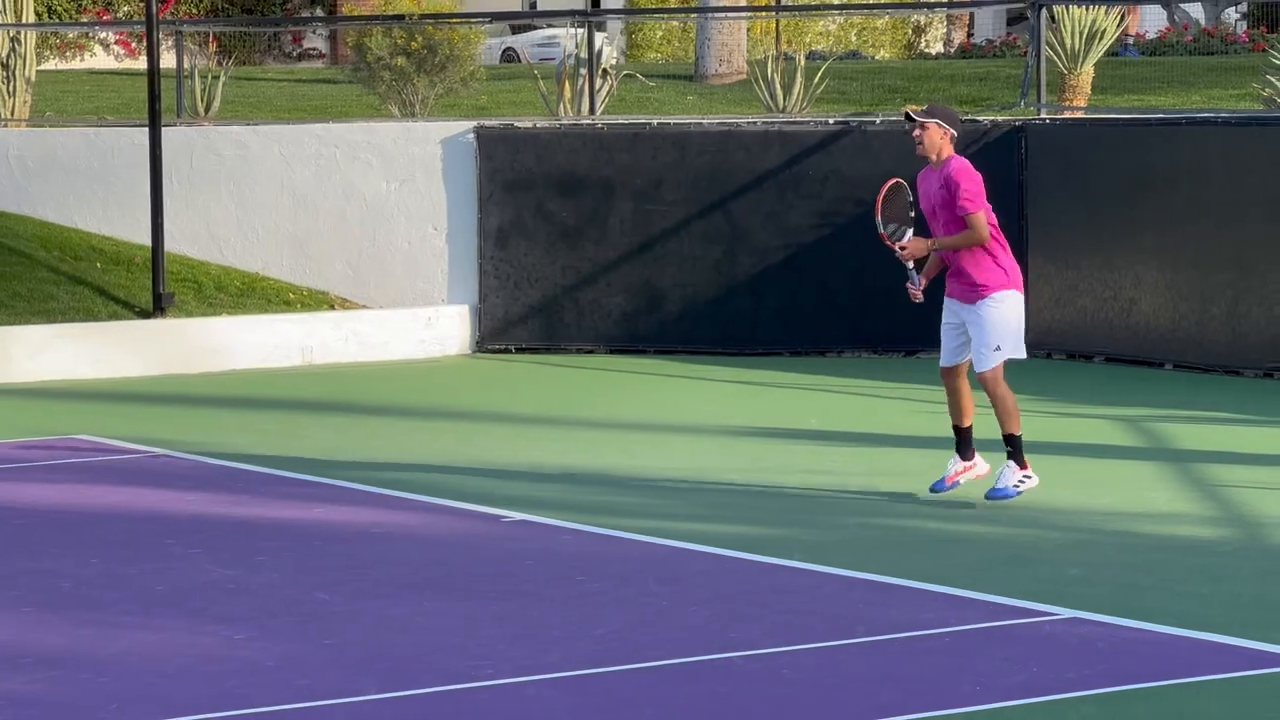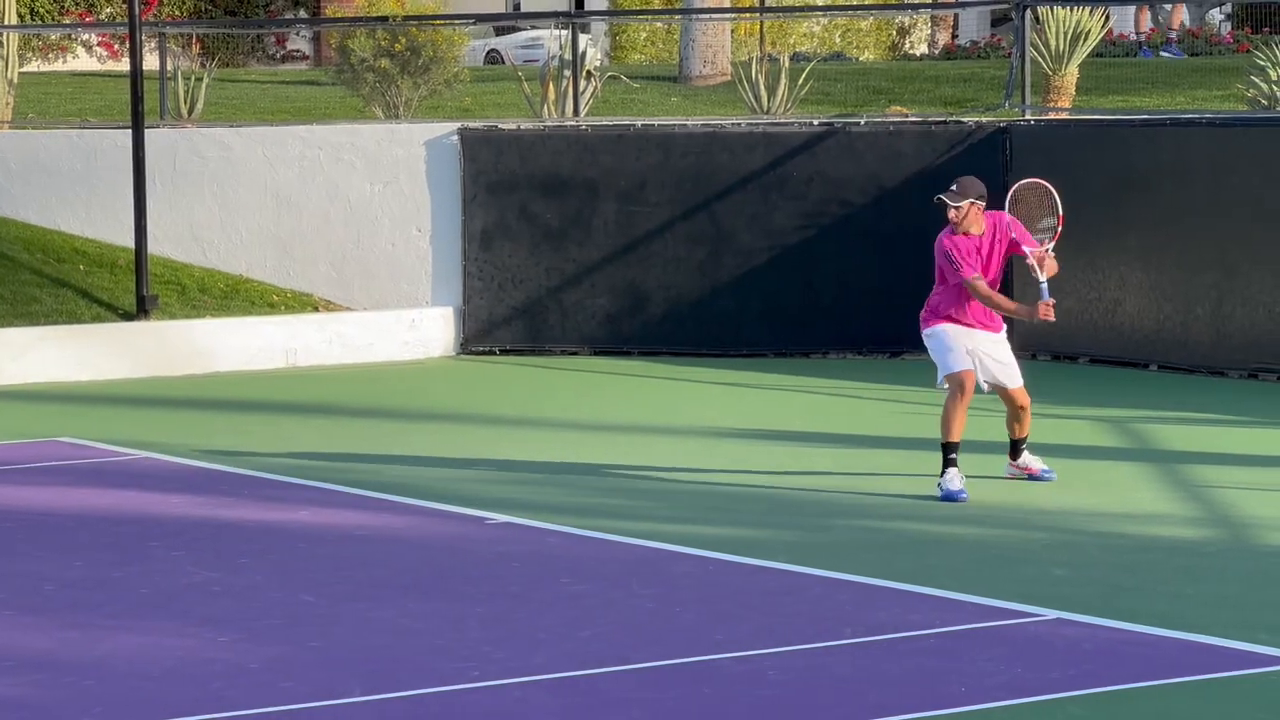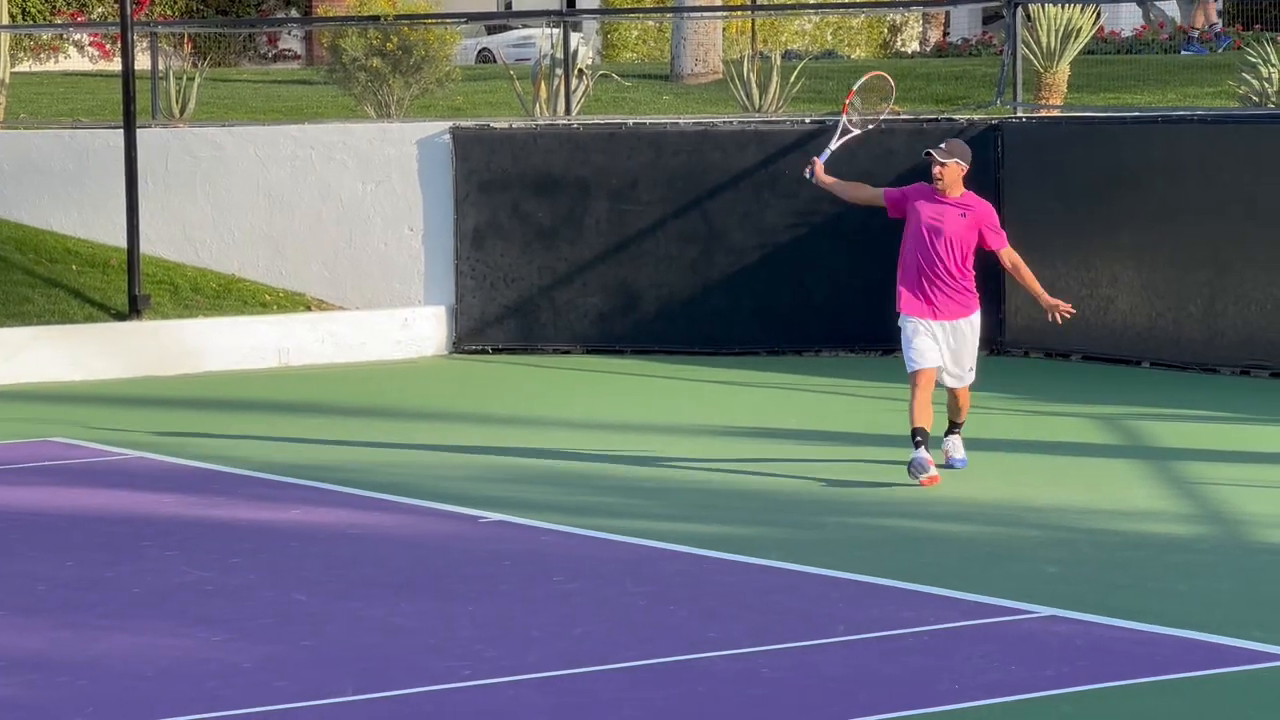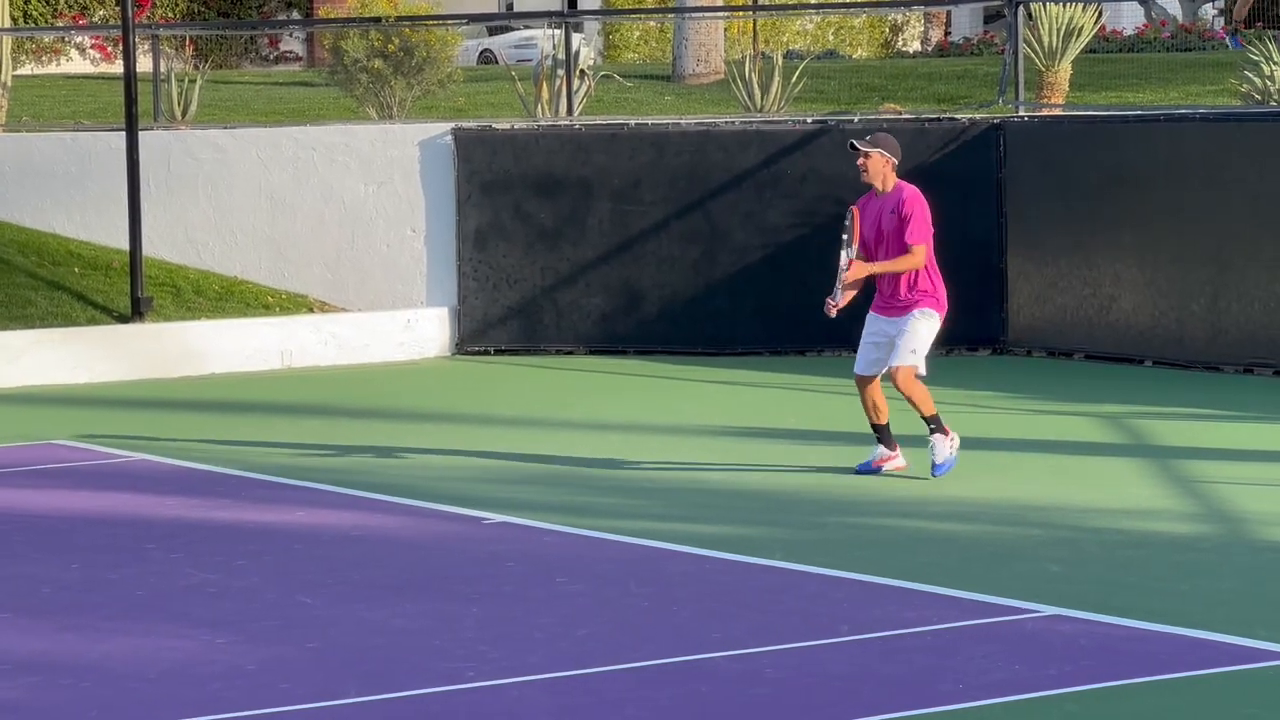
dt=0.7s
person 1, frame 1
left shoulder: (959, 173)
right shoulder: (925, 178)
left elbow: (980, 234)
left wrist: (928, 245)
right wrist: (923, 278)
left hip: (993, 291)
right hip: (958, 293)
left knee: (990, 377)
right knee: (951, 372)
left ankle: (1018, 467)
right ankle: (967, 459)
person 1, frame 2
left shoulder: (1004, 222)
right shoulder: (947, 243)
left elbow: (1045, 262)
right elbow: (982, 292)
left wrist: (1046, 263)
right wrist: (1027, 312)
left hip: (988, 326)
right hip: (945, 324)
left knee: (1020, 402)
right knee: (964, 383)
left ankle: (1017, 457)
right ankle: (950, 471)
person 1, frame 3
left shoulder: (980, 210)
right shoulder: (916, 195)
left elbow: (1010, 260)
right elbow: (869, 194)
left wrist: (1045, 299)
right wrist: (827, 180)
left hip: (961, 315)
right hip: (917, 314)
left knee: (959, 386)
right knee: (921, 382)
left ankle: (953, 437)
right ankle: (921, 459)
person 1, frame 4
left shoulder: (910, 199)
right shoulder: (863, 206)
left elbow: (918, 258)
left wrist: (871, 268)
right wrist: (842, 296)
left hip: (922, 305)
right hip: (884, 309)
left knee: (902, 376)
right knee: (865, 380)
left ankle: (941, 434)
right ankle: (888, 450)
